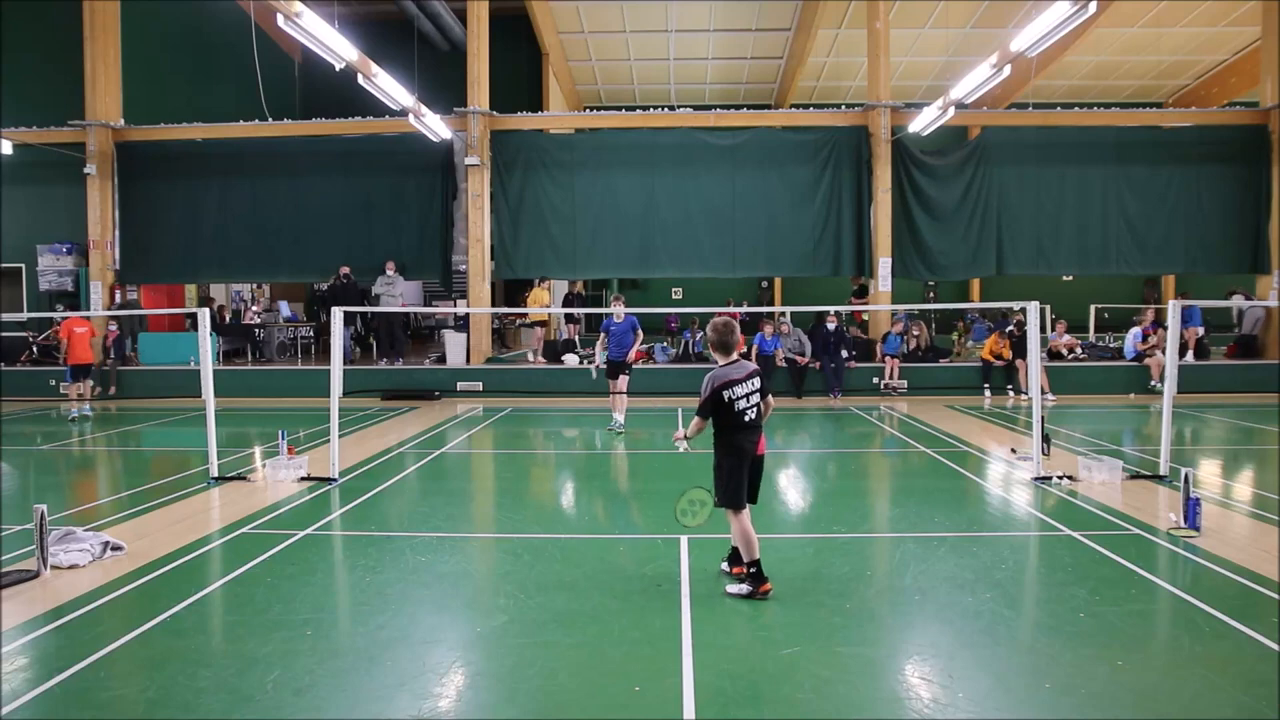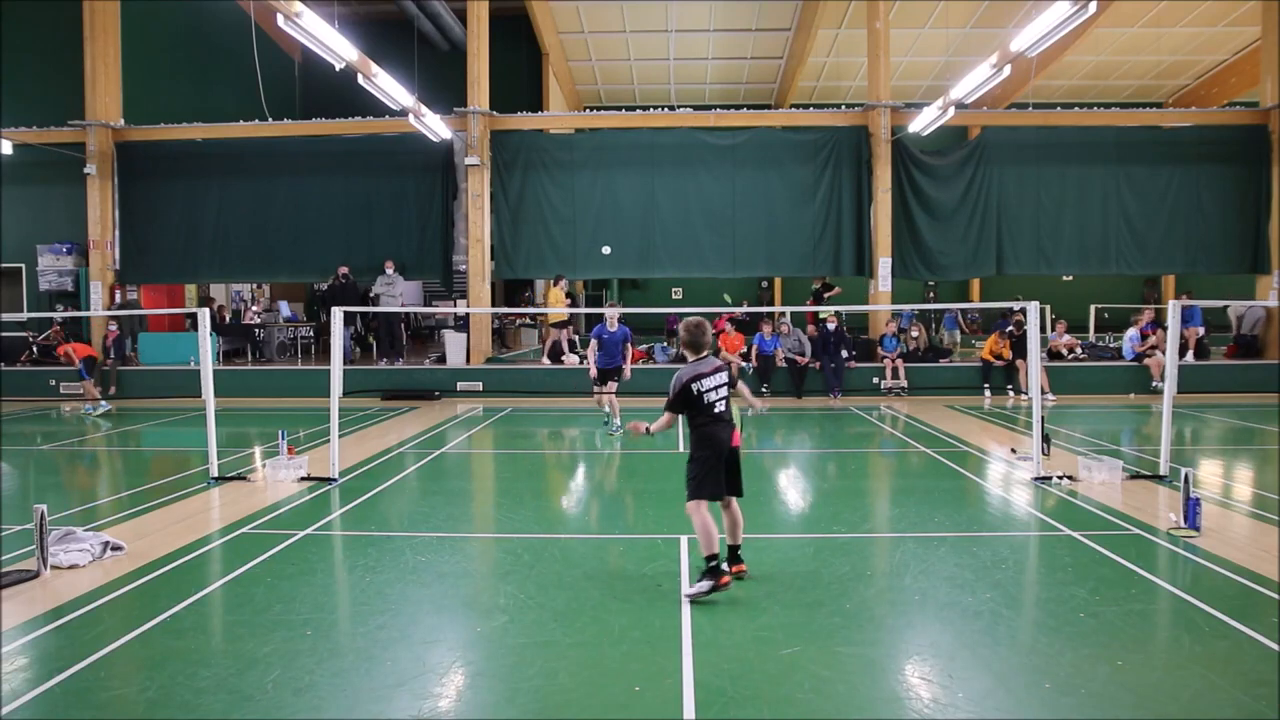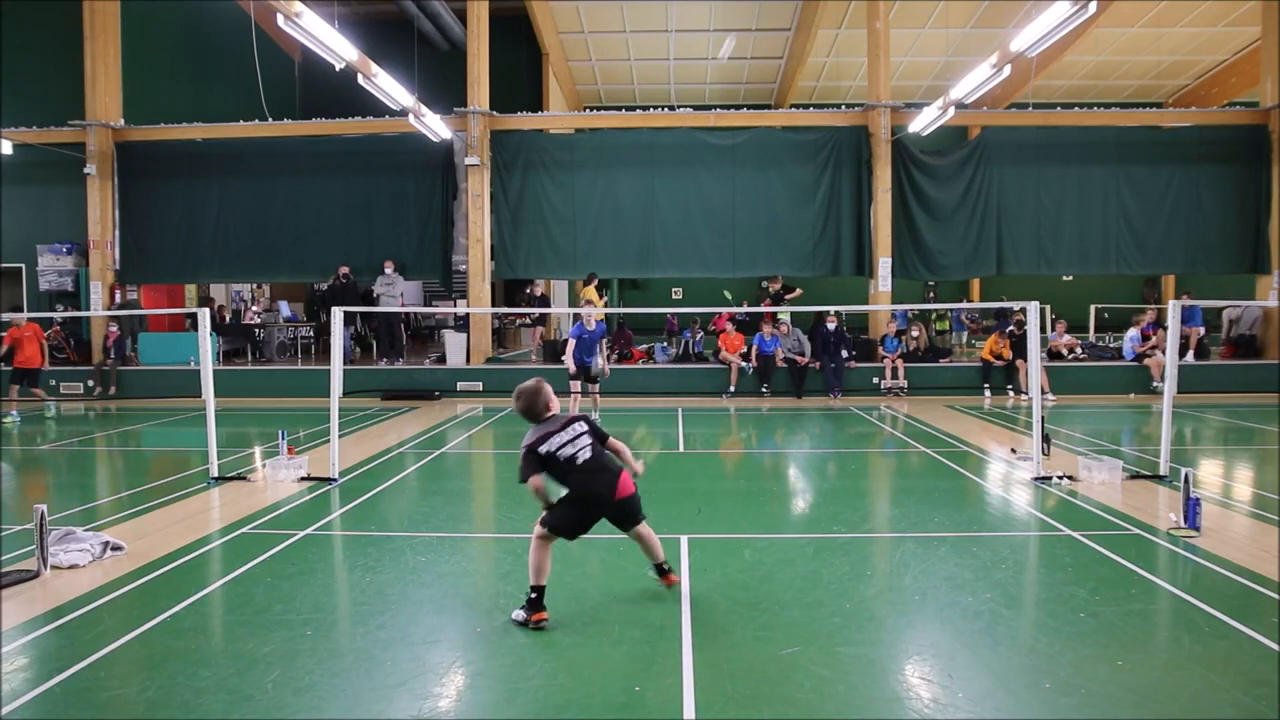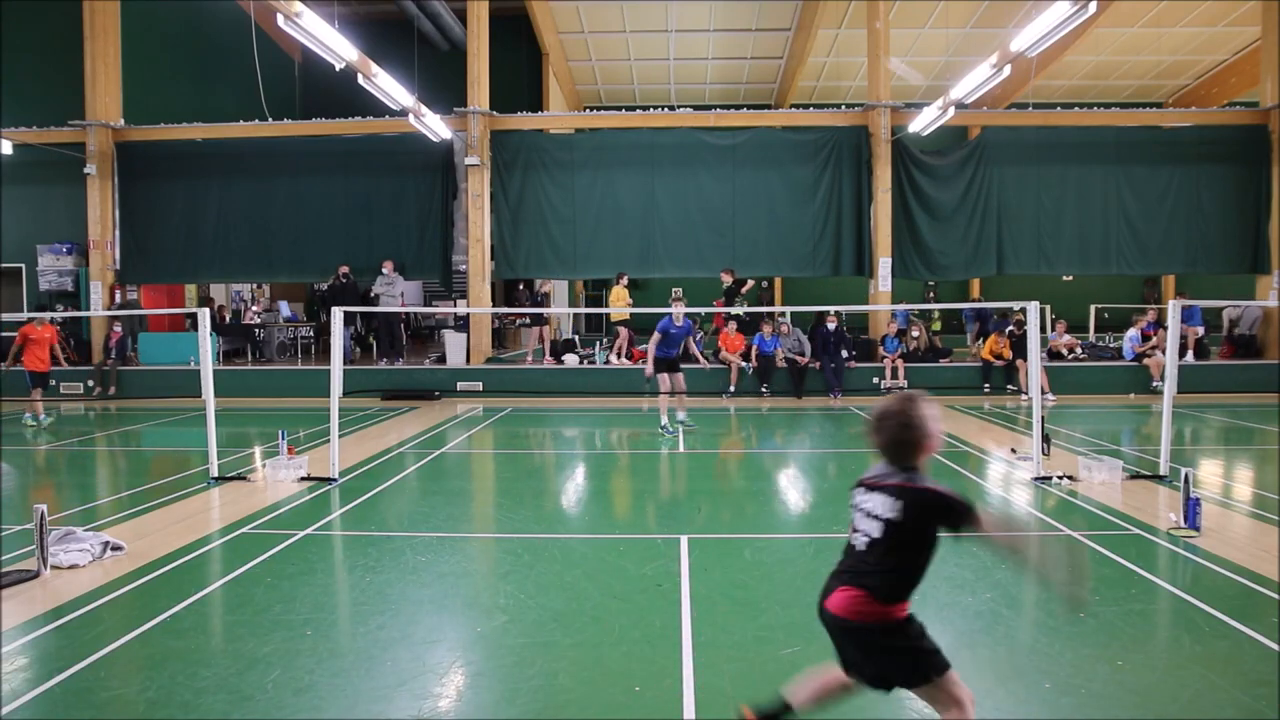
dt=1s
person 1, frame 1
left shoulder: (714, 380)
right shoulder: (753, 370)
left elbow: (701, 422)
right elbow: (768, 404)
left wrist: (685, 435)
left hip: (731, 450)
right hip: (755, 445)
left knee: (735, 512)
right knee: (741, 506)
left ankle: (757, 578)
right ankle: (737, 560)
person 1, frame 2
left shoulder: (683, 377)
right shoulder: (720, 366)
left elbow: (670, 419)
right elbow: (737, 385)
left wrist: (648, 429)
right wrist: (753, 402)
left hip: (705, 443)
right hip: (729, 438)
left knee: (696, 506)
right knee: (728, 501)
left ankle: (714, 572)
right ankle: (735, 560)
person 1, frame 3
left shoulder: (531, 443)
right shoulder: (579, 420)
left elbow: (535, 483)
right elbow: (614, 445)
left wrist: (548, 506)
right wrist: (634, 466)
left hip: (588, 495)
right hip: (618, 486)
left knee: (542, 536)
right knee: (637, 528)
left ankle: (535, 607)
right ankle: (665, 572)
person 1, frame 4
left shoulder: (872, 479)
right shoulder: (925, 497)
right elbow: (986, 525)
left hip: (834, 600)
right hip: (876, 612)
left knee: (852, 676)
